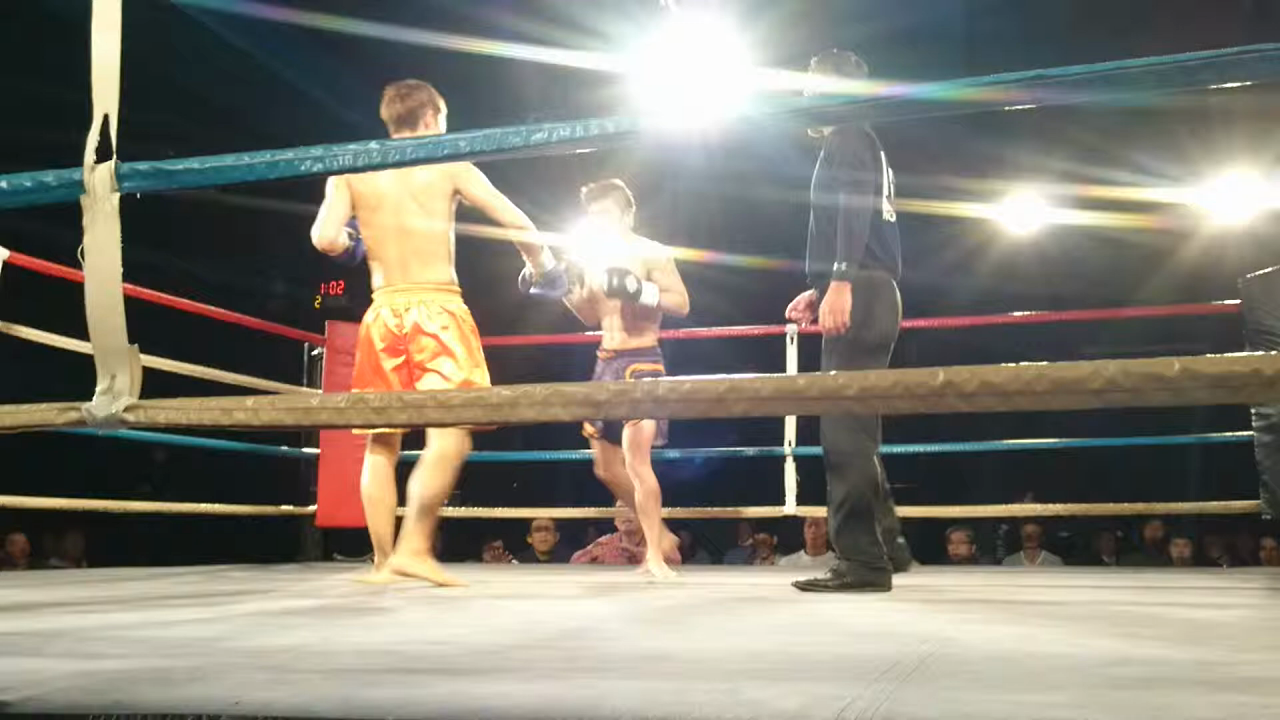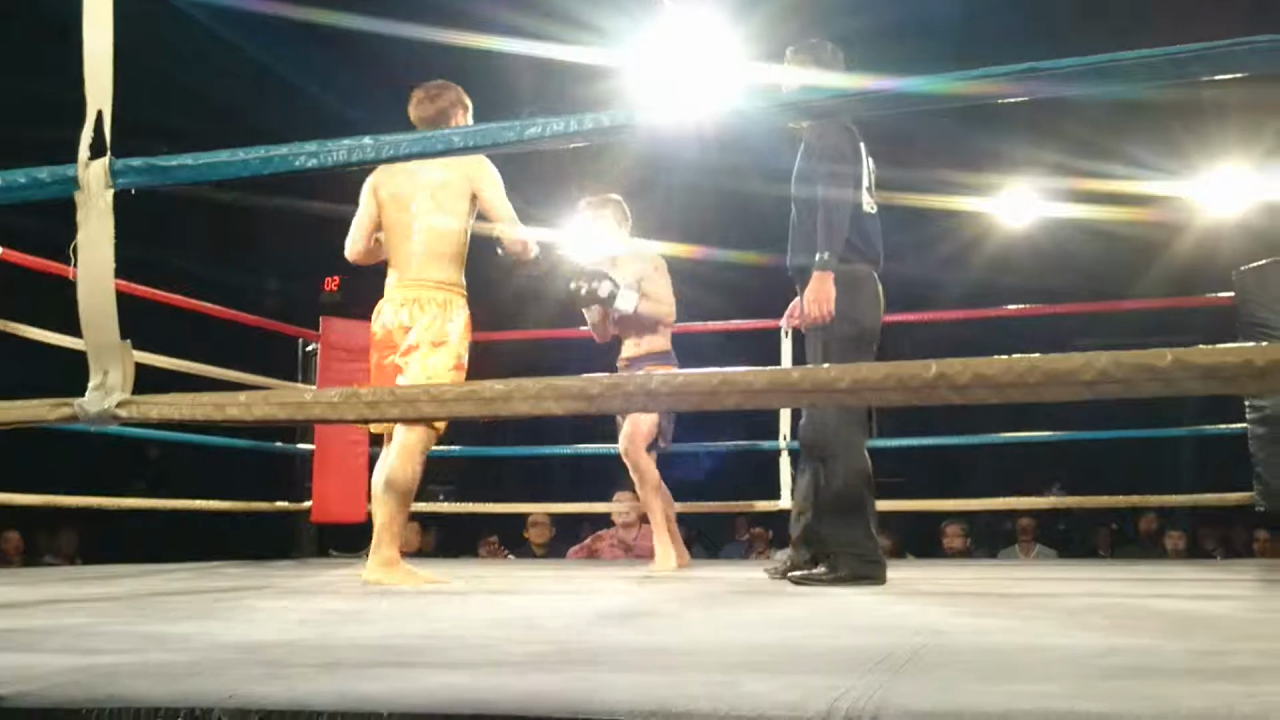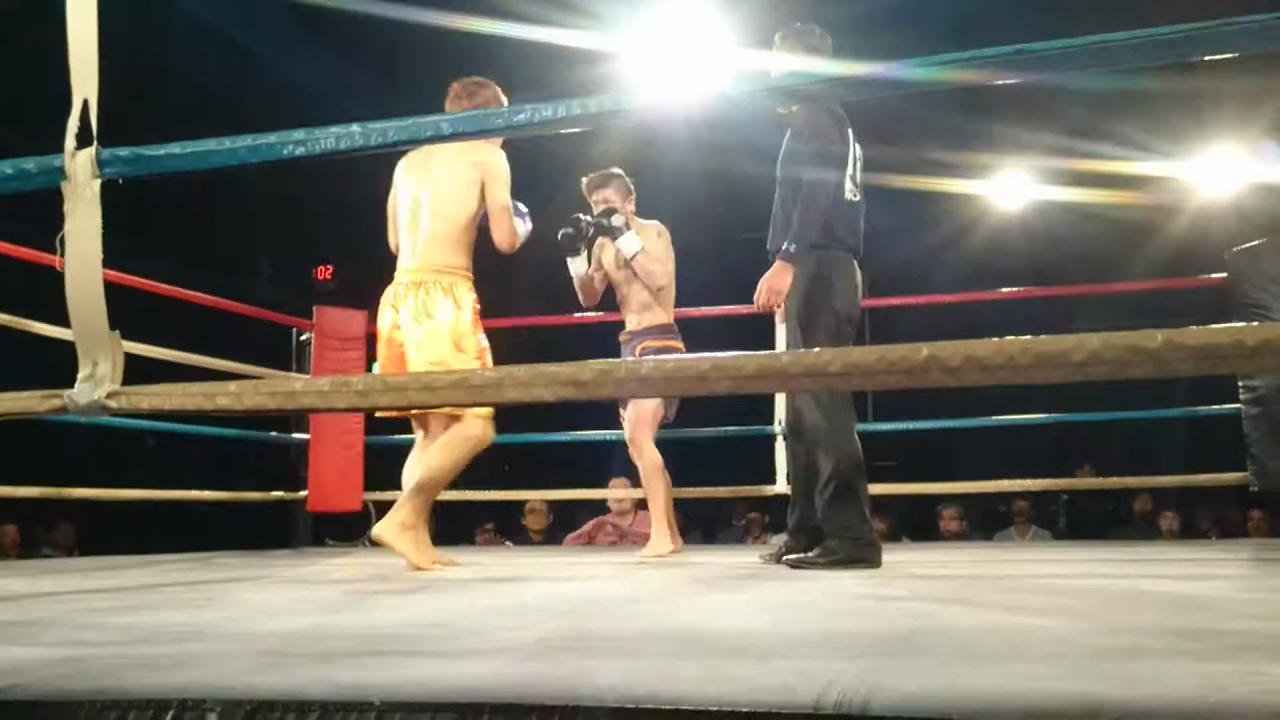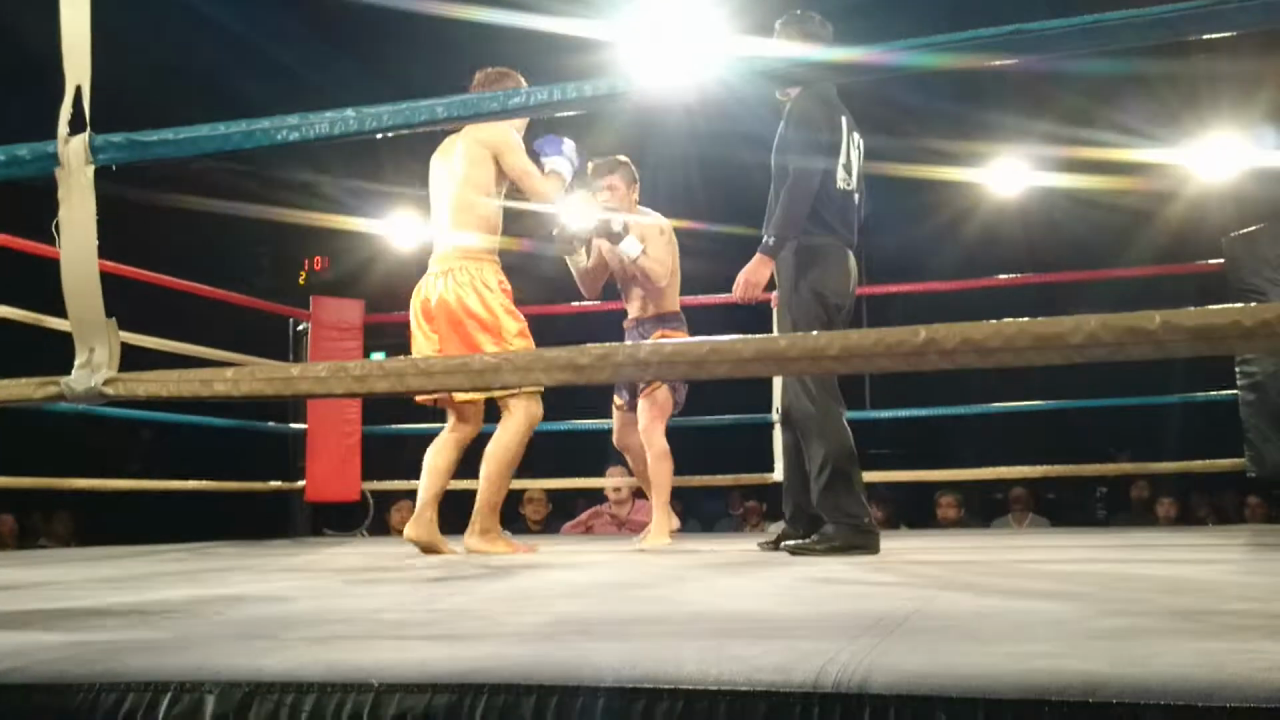
dt=0.2s
person 1, frame 1
left shoulder: (847, 139)
right shoulder: (859, 146)
left elbow: (855, 210)
left wrist: (839, 281)
right wrist: (818, 292)
left hip: (860, 293)
right hip: (867, 294)
left knee: (846, 428)
right knee: (849, 427)
left ankle: (862, 559)
right ankle: (885, 544)
person 1, frame 2
left shoulder: (827, 131)
right shoulder: (836, 138)
left elbow: (838, 202)
left wrist: (821, 274)
right wrist: (811, 290)
left hip: (840, 286)
right hip: (846, 289)
left knee: (835, 420)
right knee: (820, 423)
left ankle: (856, 554)
right ankle: (812, 546)
person 1, frame 3
left shoulder: (815, 116)
right shoulder: (828, 122)
left elbow: (816, 192)
left wrist: (784, 261)
left hip: (818, 269)
right hip: (830, 274)
left knee: (822, 406)
right knee: (806, 409)
left ankle: (852, 537)
right ankle: (808, 533)
person 1, frame 4
left shoulder: (808, 105)
right shoulder: (837, 114)
left elbow: (801, 183)
left wrist: (765, 254)
left hip: (811, 259)
right hip: (833, 262)
left knee: (810, 395)
right knee: (803, 395)
left ankle: (848, 521)
right ankle: (804, 521)
person 2, frame 1
left shoulder: (351, 175)
right shoulder: (452, 165)
left elbow: (324, 238)
right elbow: (517, 221)
left wrist: (356, 245)
right wrist: (542, 262)
left hip: (385, 313)
right hip: (439, 309)
left knee: (382, 444)
right knee: (449, 436)
left ankle: (384, 557)
right ankle: (415, 547)
person 2, frame 2
left shoulder: (381, 176)
right shoulder: (474, 165)
left elbow: (357, 251)
right elbow: (515, 241)
right wrist: (529, 247)
left hip: (393, 307)
right hip: (439, 307)
left knee: (399, 436)
right knee: (416, 432)
left ankle: (386, 548)
right ankle: (385, 556)
person 2, frame 3
left shoulder: (409, 161)
right shoulder: (489, 156)
right elbow: (505, 239)
right wrist: (520, 224)
left hip: (399, 295)
right hip: (442, 295)
left knee: (432, 429)
right knee: (474, 424)
left ankle: (415, 535)
right ankle: (401, 516)
person 2, frame 4
left shoulder: (444, 150)
right shoulder: (497, 134)
right elbow: (545, 197)
right wrist: (560, 162)
left hip: (434, 284)
right hip: (475, 280)
left knee: (463, 418)
right knee: (524, 407)
left ankle: (424, 518)
right ankle: (484, 528)
person 3, frame 1
left shoulder: (651, 253)
right shoulder: (592, 257)
left elbow: (682, 304)
left wrist: (640, 289)
right wrist: (568, 288)
left hip: (643, 363)
right hip: (607, 364)
left knee: (635, 458)
right knee: (607, 468)
left ankle: (654, 555)
right ankle: (661, 536)
person 3, frame 2
left shoulder: (645, 261)
right shoulder: (600, 268)
left elbow: (666, 314)
left wrist: (618, 295)
right wrist: (588, 304)
left hip: (656, 367)
right hip: (627, 369)
left knee: (632, 446)
right knee: (640, 464)
left ankle: (664, 544)
right ankle: (676, 549)
person 3, frame 3
left shoulder: (652, 232)
right shoulder: (603, 245)
left elbow: (661, 278)
right elbow: (588, 297)
left wrist: (623, 236)
right wrist: (576, 254)
left hip: (660, 343)
right hip: (632, 346)
left knee: (639, 435)
right knee: (639, 444)
left ankle: (660, 537)
right ankle: (671, 534)
person 3, frame 4
left shoulder: (655, 226)
right shoulder: (600, 235)
left elbow: (660, 279)
right elbow: (590, 290)
left wrist: (622, 237)
right wrist: (577, 254)
left hip: (665, 331)
right hip: (633, 333)
left knee: (649, 426)
right knee: (624, 437)
left ankle: (659, 526)
right ankle: (663, 514)
